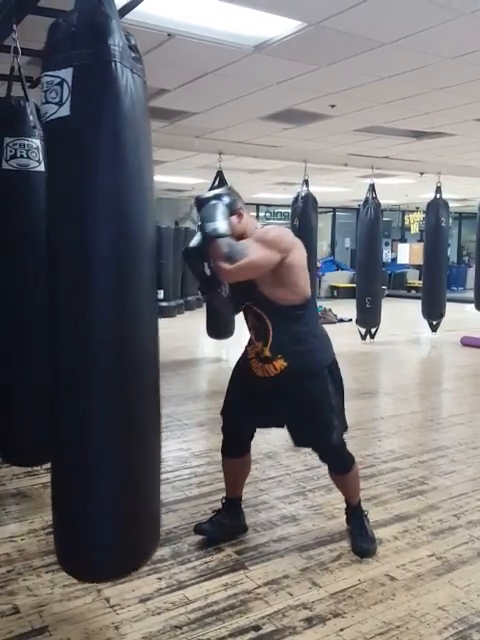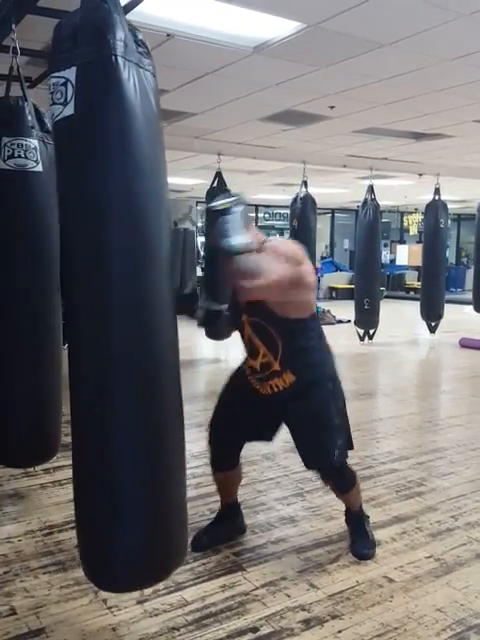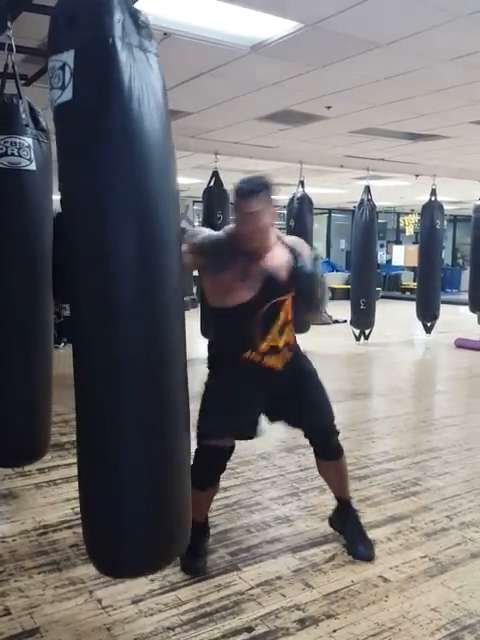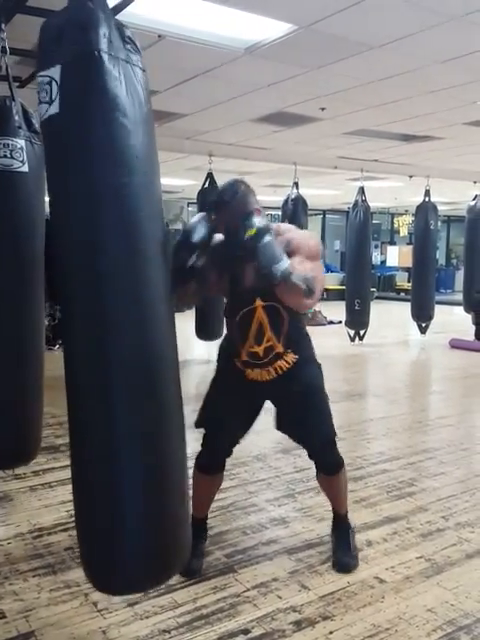
dt=0.3s
person 1, frame 1
left shoulder: (275, 238)
right shoulder: (240, 248)
left elbow: (227, 269)
right elbow: (227, 294)
left wrist: (213, 221)
left hip: (306, 363)
right hip: (260, 359)
left knee: (329, 447)
right knee: (234, 432)
left ankle: (356, 515)
right ankle: (232, 513)
person 1, frame 2
left shoulder: (284, 253)
right shoulder: (243, 261)
left elbow: (250, 286)
left wrist: (231, 232)
left hip: (308, 379)
right hip: (257, 375)
left knee: (330, 464)
right knee: (221, 442)
left ankle: (357, 520)
right ankle: (229, 517)
person 1, frame 3
left shoulder: (294, 251)
right shoulder: (213, 245)
left elbow: (314, 300)
left wrist: (311, 280)
left hip: (285, 360)
right hip: (233, 367)
left knee: (325, 437)
right knee: (212, 453)
left ankle: (345, 514)
right ankle: (197, 532)
person 1, frame 4
left shoulder: (297, 241)
right shoulder: (221, 250)
left elbow: (304, 299)
right elbow: (184, 291)
left wrist: (262, 248)
left hip: (293, 364)
right hip: (238, 366)
left knee: (324, 449)
right knee: (214, 449)
left ankle: (342, 527)
right ankle: (196, 532)
